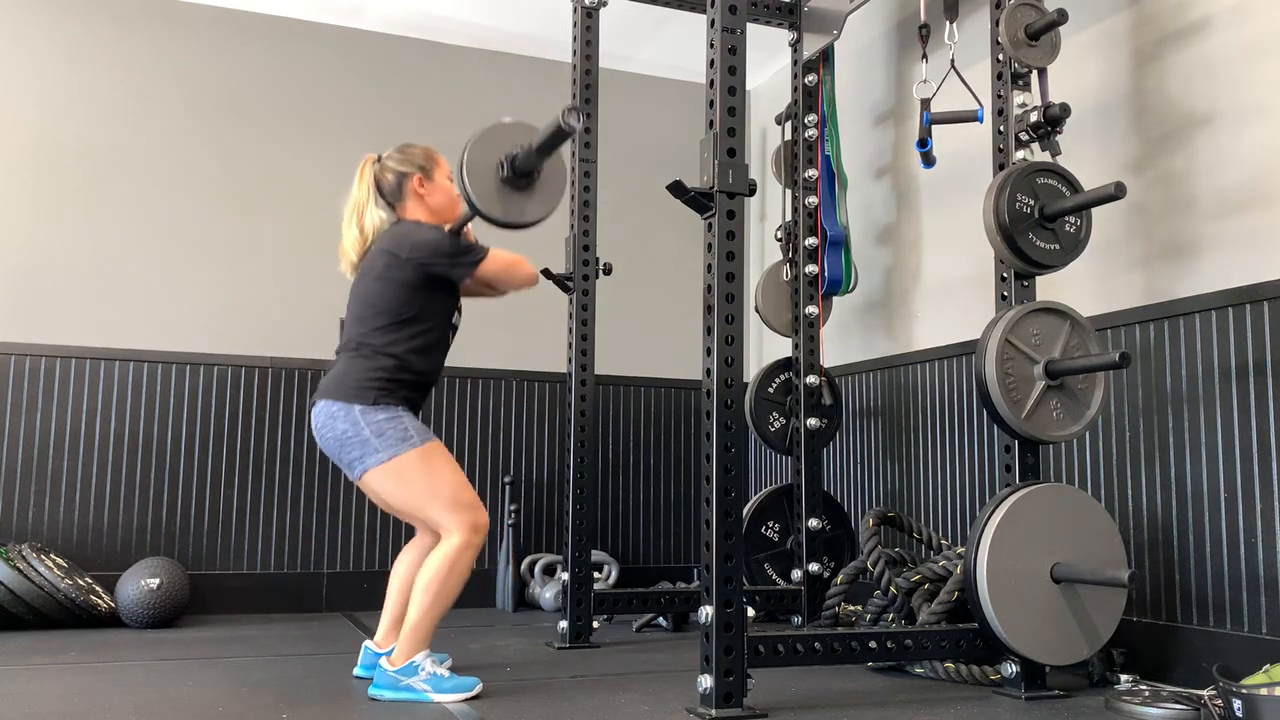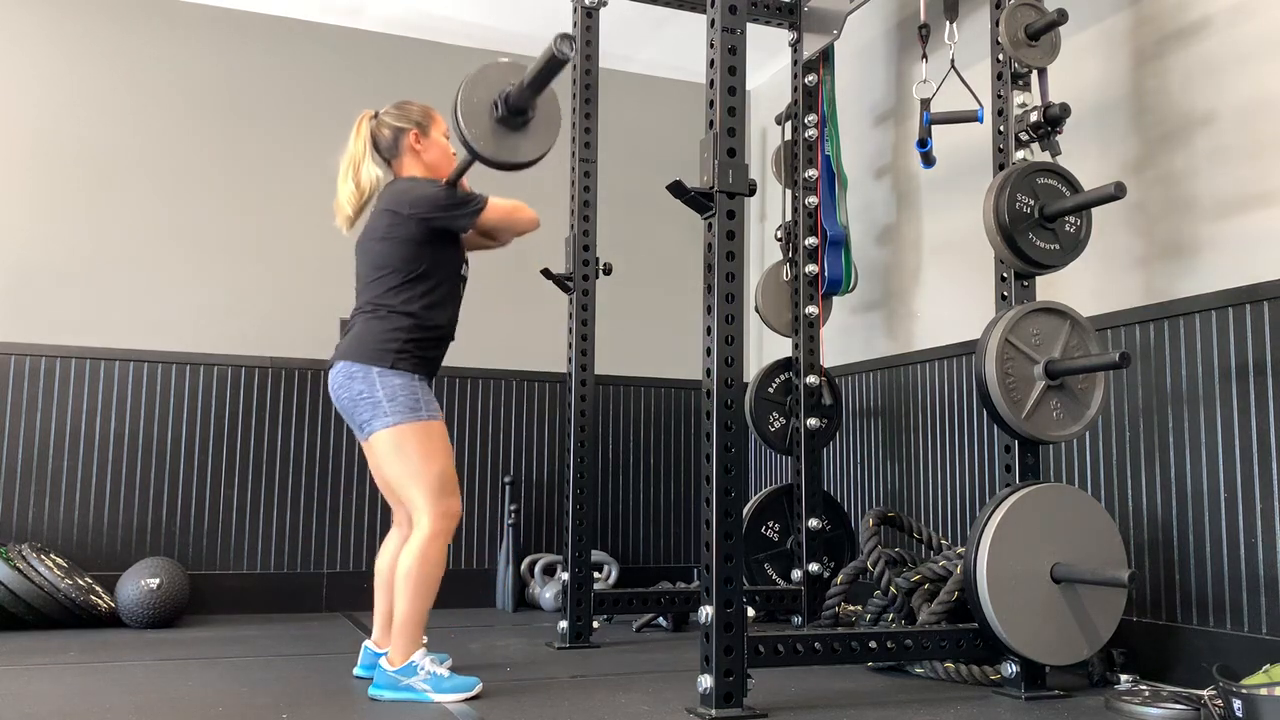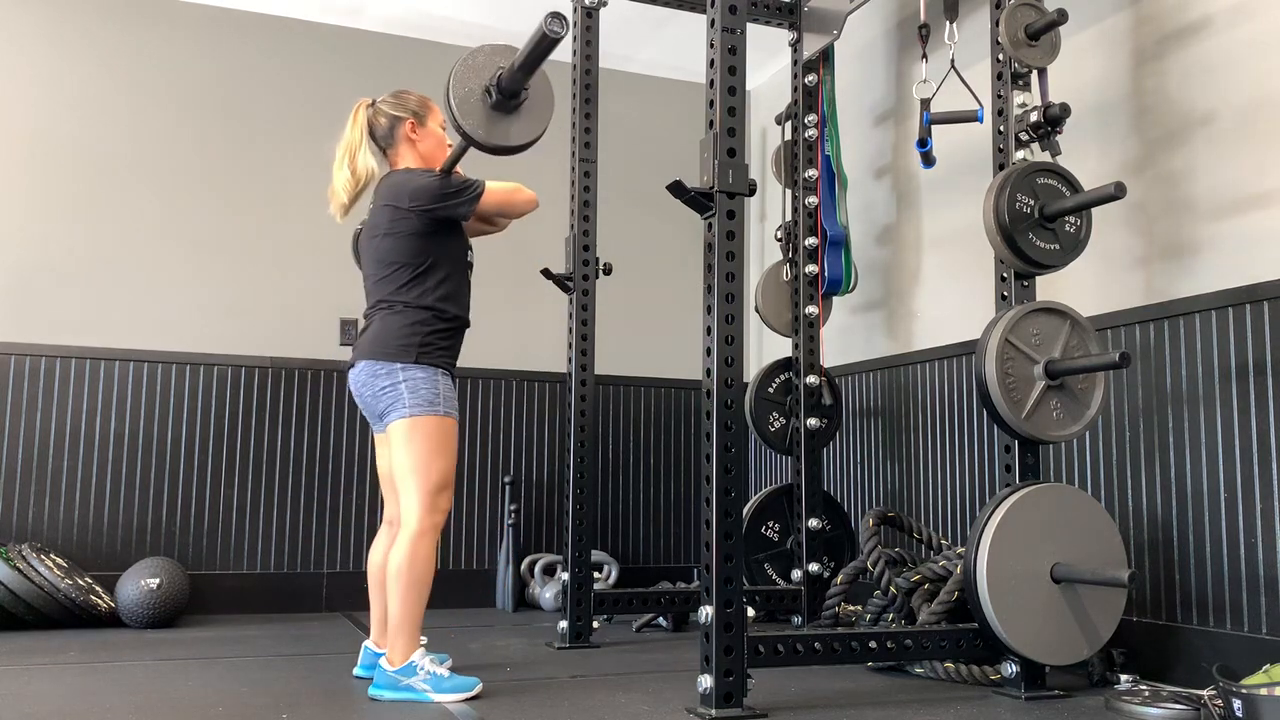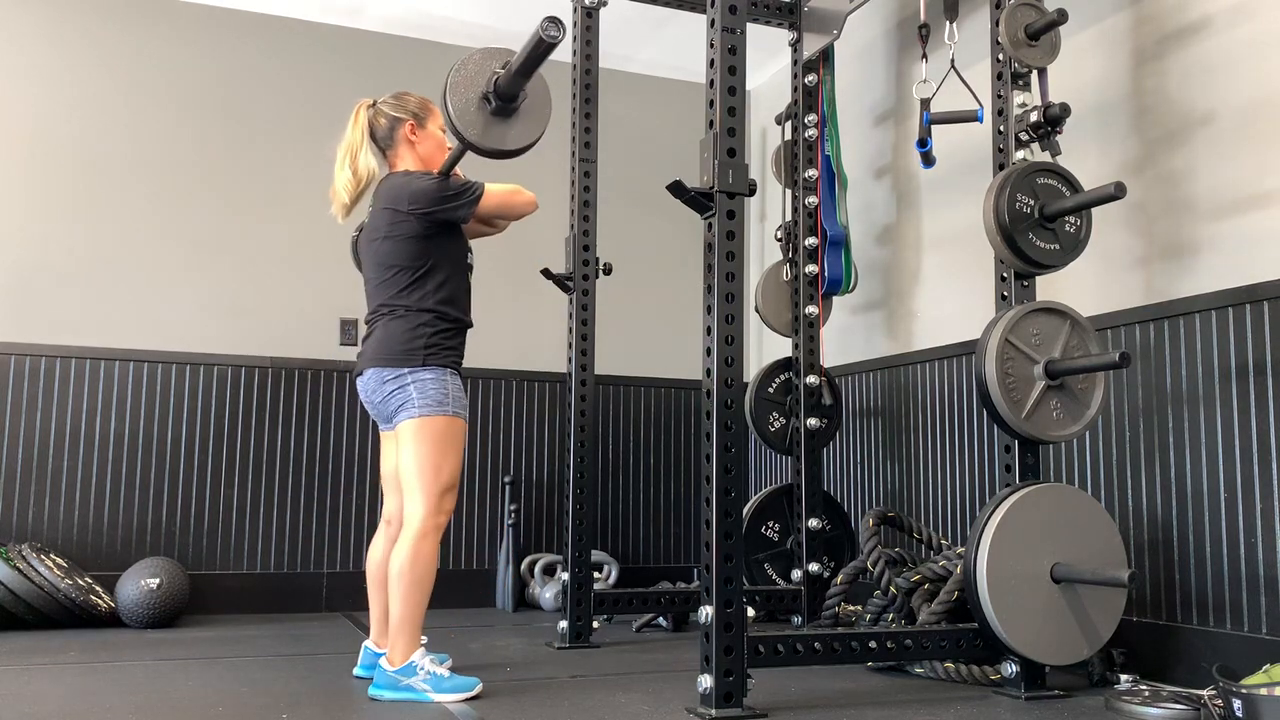
dt=0.2s
person 1, frame 1
left shoulder: (404, 247)
right shoulder: (424, 242)
left elbow: (487, 283)
right elbow: (523, 275)
left wrist: (467, 249)
right wrist: (478, 251)
left hip: (351, 411)
right hip: (366, 411)
left knee: (441, 527)
right knee: (465, 524)
left ankle: (383, 647)
right ankle: (403, 665)
person 1, frame 2
left shoulder: (402, 205)
right shoulder: (423, 197)
left elbow: (490, 236)
right elbow: (523, 221)
left wrist: (469, 211)
right wrist: (474, 201)
left hip: (368, 373)
right hip: (384, 373)
left knee: (413, 520)
right knee: (436, 516)
left ankle: (381, 647)
right ankle: (401, 665)
person 1, frame 3
left shoulder: (398, 197)
right shoulder: (422, 187)
left elbow: (494, 220)
right elbow: (523, 201)
left wrist: (463, 193)
right wrist: (470, 186)
left hip: (383, 367)
right hip: (408, 366)
left knee: (401, 517)
right knee: (424, 515)
left ankle: (380, 647)
right ankle: (401, 665)
person 1, frame 4
left shoulder: (393, 200)
right shoulder: (421, 190)
left elbow: (484, 223)
right elbow: (522, 203)
left wrist: (467, 203)
right wrist: (470, 190)
left hip: (388, 370)
right hip: (419, 367)
left knee: (399, 517)
right knee: (428, 516)
left ankle: (380, 647)
right ankle: (401, 666)
